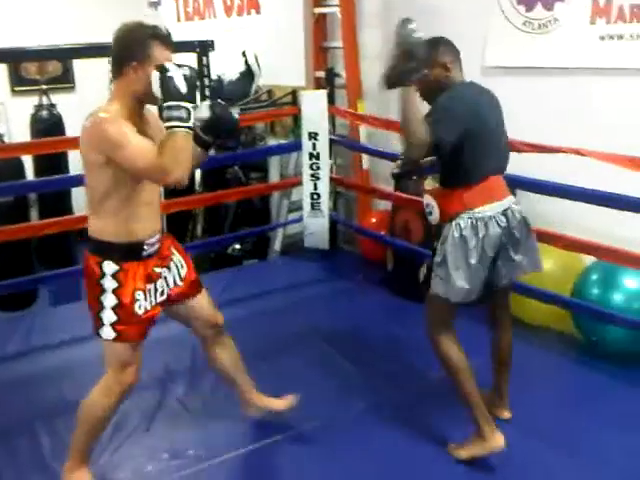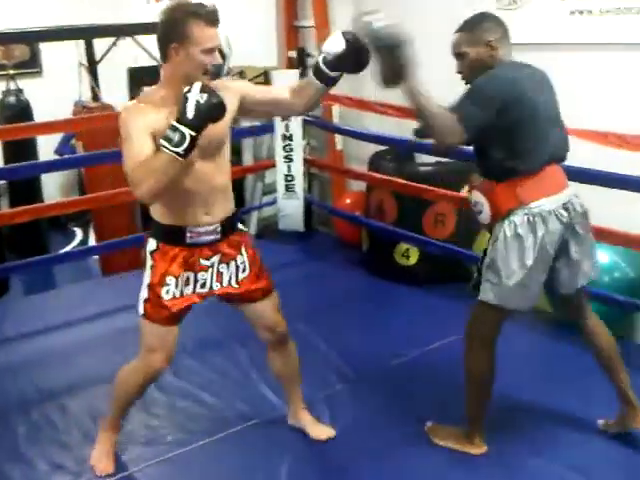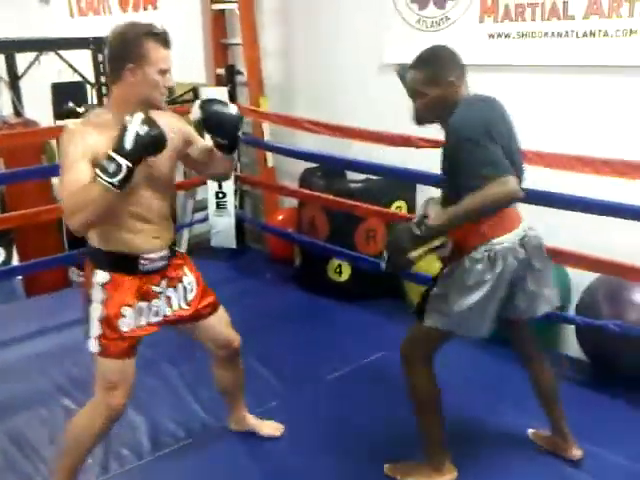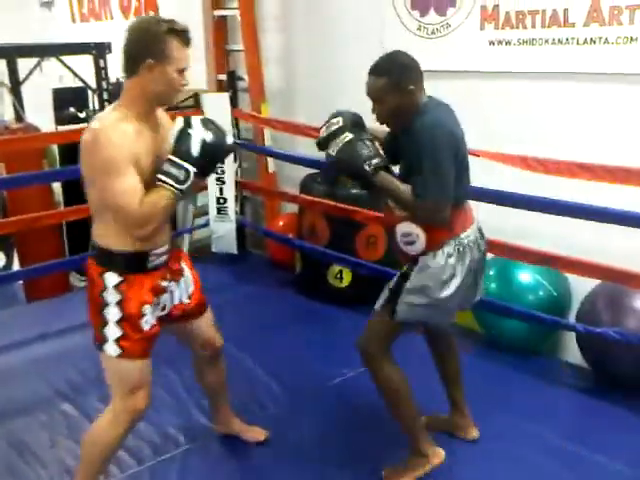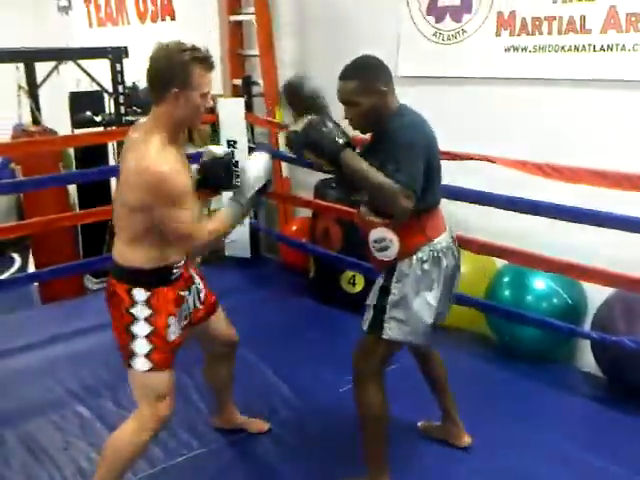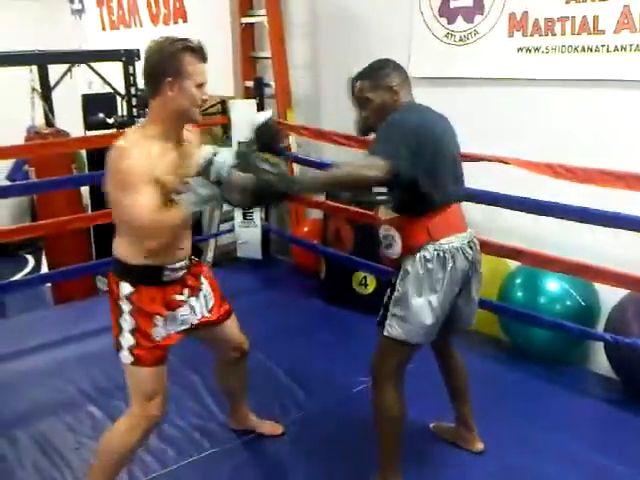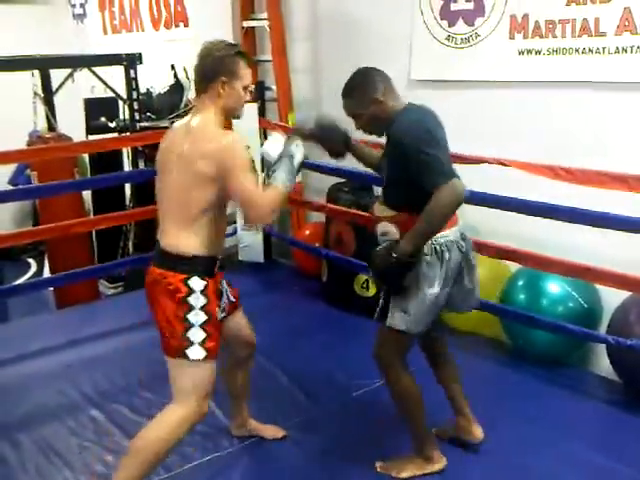
dt=0.7s
person 1, frame 1
left shoulder: (147, 114)
right shoulder: (105, 126)
left elbow: (185, 163)
right elbow: (173, 172)
left wrist: (208, 132)
right wrist: (178, 106)
left hip: (159, 252)
right hip: (119, 266)
left knee: (213, 326)
right knee: (122, 375)
left ankle: (255, 400)
person 1, frame 2
left shoulder: (225, 92)
right shoulder: (138, 113)
left elbow: (292, 102)
right elbow: (144, 188)
left wrist: (329, 66)
right wrist: (185, 128)
left hip: (229, 239)
right hip: (174, 248)
left knee: (276, 330)
right knee: (153, 360)
left ankle: (298, 412)
right ankle: (108, 432)
person 1, frame 3
left shoulder: (166, 123)
right shoulder: (83, 135)
left elbow: (219, 170)
right elbow: (77, 218)
left wrist: (227, 138)
right wrist: (119, 159)
left hip: (170, 268)
right hip: (120, 279)
left knee: (228, 345)
right knee: (111, 397)
left ankle: (239, 417)
person 1, frame 4
left shoulder: (162, 119)
right shoulder: (107, 135)
right elbow: (140, 223)
left wrist: (202, 160)
right wrist: (182, 163)
left hip: (168, 263)
right hip: (122, 278)
left knee: (209, 345)
right knee: (131, 401)
left ankle: (225, 419)
person 1, frame 5
left shoulder: (149, 130)
right shoulder: (154, 165)
right elbow: (200, 235)
left wrist: (210, 173)
right wrist: (245, 195)
left hip: (176, 274)
right hip: (143, 291)
left knee: (224, 341)
right knee: (155, 412)
left ankle: (225, 414)
person 1, frame 6
left shoulder: (190, 138)
right shoulder: (130, 152)
left elbow: (213, 185)
right elbow: (148, 239)
left wrist: (224, 176)
right wrist: (198, 188)
left hip: (185, 274)
right hip: (142, 286)
left knee: (235, 347)
right knee: (147, 410)
left ankle: (240, 416)
person 1, frame 7
left shoulder: (182, 130)
right shoulder: (220, 139)
right elbow: (262, 212)
right wrist: (288, 165)
left hip: (198, 272)
right hip: (186, 280)
left knee: (243, 344)
right knee: (191, 405)
left ankle: (241, 421)
person 2, frame 1
left shoulder: (453, 103)
right shoulder: (483, 97)
left elbow: (419, 147)
left wrist: (406, 84)
left hip: (471, 225)
right hip: (504, 211)
left knee: (438, 327)
right knee: (499, 312)
left ankle: (485, 431)
right ankle: (499, 402)
person 2, frame 2
left shoulder: (495, 84)
right shoulder: (534, 76)
left elbow: (449, 133)
left wrist: (403, 76)
left hip: (525, 220)
right hip: (562, 205)
left knee: (481, 332)
right knee: (580, 310)
left ankle: (472, 434)
person 2, frame 3
left shoulder: (465, 126)
right shoulder: (486, 107)
left elbow: (505, 190)
left wrist: (426, 225)
right wrist: (430, 113)
left hip: (481, 256)
right hip: (514, 244)
left knee: (415, 352)
right knee: (525, 344)
right ankle: (562, 437)
person 2, frame 4
left shoulder: (432, 131)
right shoulder: (428, 112)
left elbow: (435, 212)
right elbow: (394, 150)
left wrist: (371, 171)
right wrist: (358, 133)
left hip: (441, 254)
right hip: (461, 243)
left knee: (372, 345)
right knee: (435, 328)
right ankle: (460, 418)
person 2, frame 5
left shoulder: (405, 133)
right shoulder: (395, 125)
left elbow: (398, 202)
right elbow: (365, 168)
left wrist: (337, 149)
right wrist: (330, 137)
left hip: (416, 262)
right hip: (432, 250)
left knee: (366, 367)
right knee: (415, 340)
right ankle: (453, 426)
person 2, frame 6
left shoulder: (402, 124)
right shoulder: (433, 120)
left elbow: (373, 170)
left wrist: (294, 184)
right wrist: (375, 132)
left hip: (432, 256)
right hip: (459, 247)
left knee: (387, 369)
right knee: (441, 339)
right ankle: (466, 430)
person 2, frame 7
left shoulder: (409, 130)
right shoulder: (418, 117)
left elbow: (452, 191)
right elbow: (390, 165)
left wrist: (403, 249)
right wrist: (347, 143)
left hip: (428, 252)
right hip: (443, 245)
left knee: (389, 353)
right knee: (427, 332)
right ankle: (465, 421)
